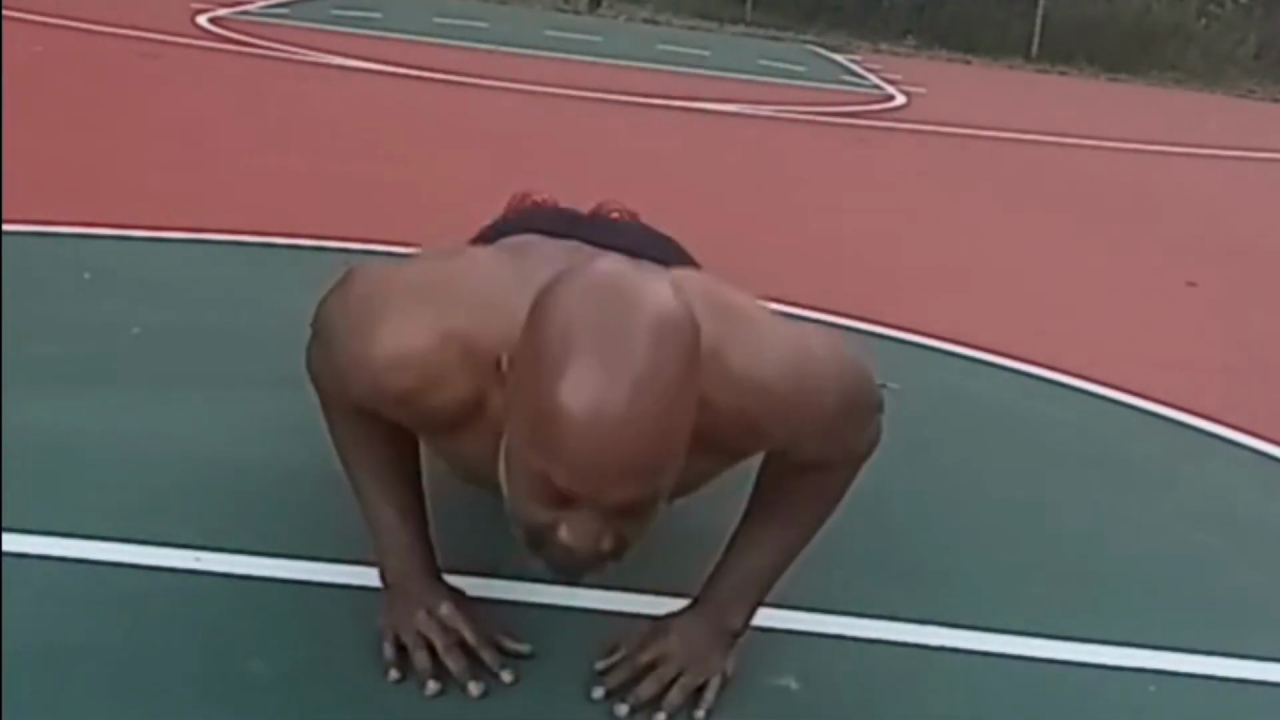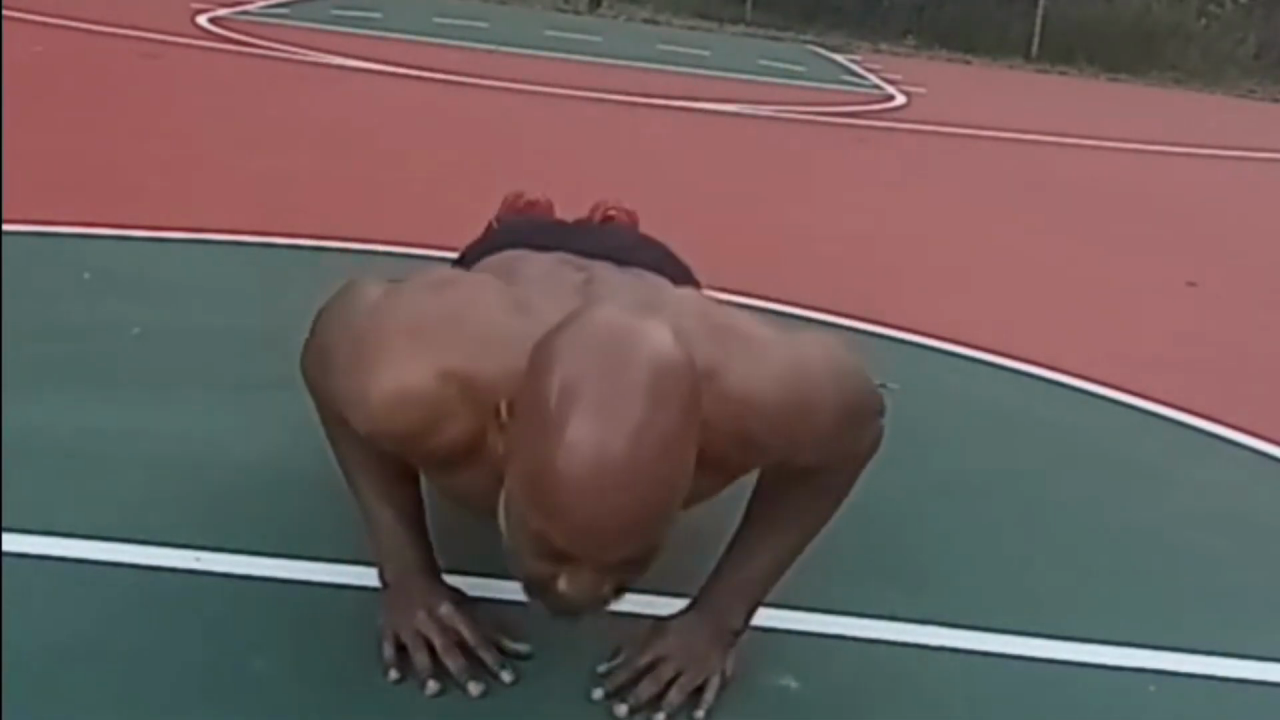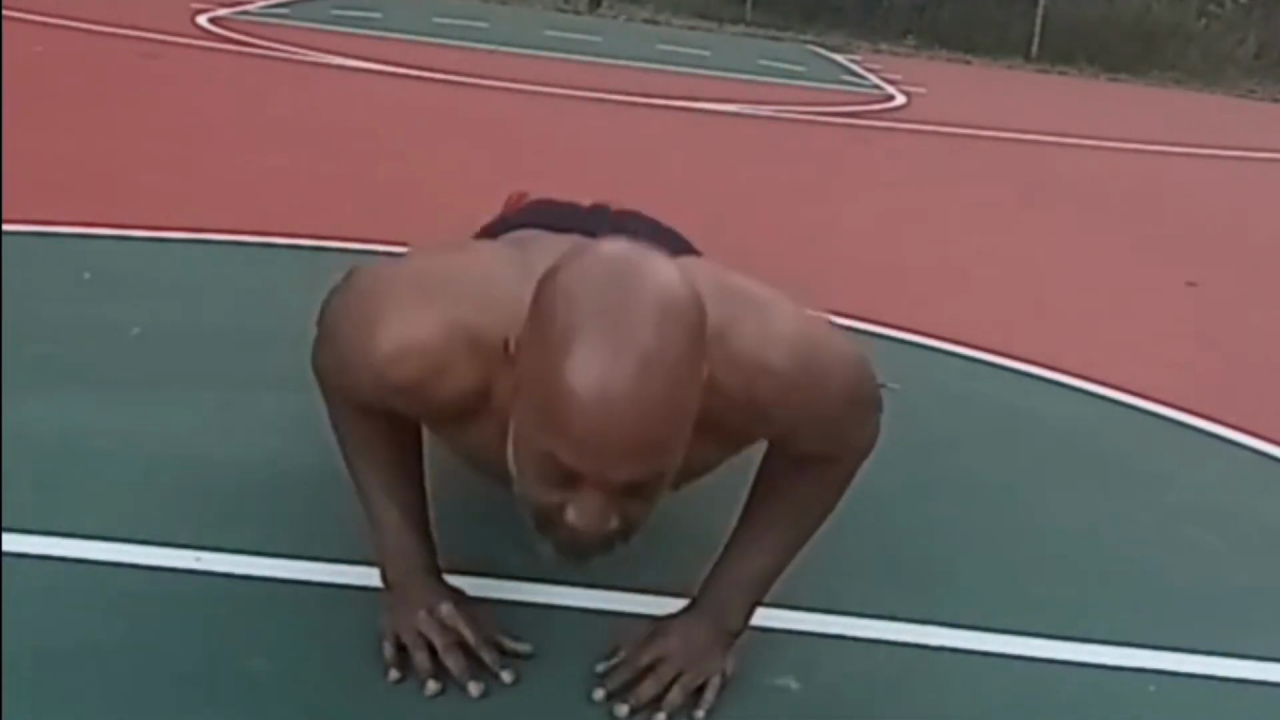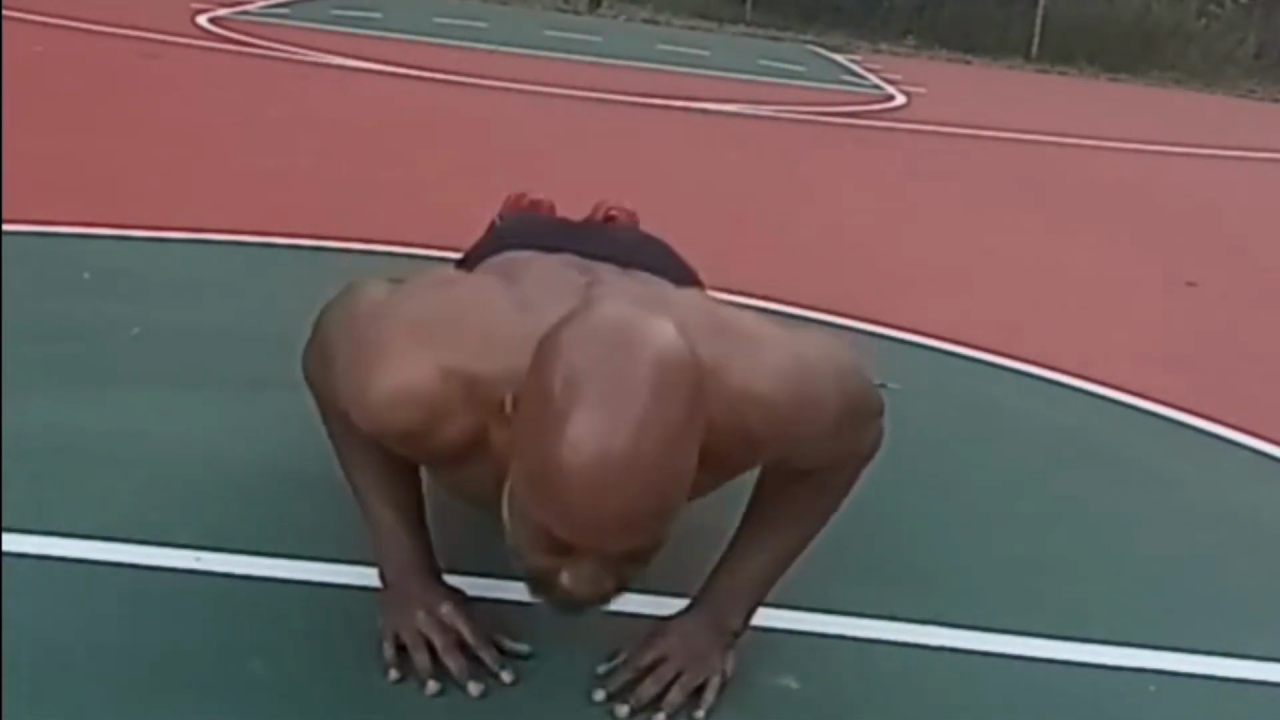
dt=0.5s
person 1, frame 1
left shoulder: (756, 373)
right shoulder: (413, 349)
left elbow: (851, 430)
right elbow: (336, 371)
left wrist: (719, 618)
right wrist: (406, 579)
left ankle: (616, 233)
right ankle: (522, 231)
person 1, frame 2
left shoulder: (755, 398)
right shoulder: (411, 390)
left elbow: (857, 432)
right elbow: (329, 376)
left wrist: (719, 620)
right wrist: (405, 580)
left ankle: (615, 232)
right ankle: (518, 226)
person 1, frame 3
left shoulder: (766, 359)
right shoulder: (415, 342)
left elbow: (844, 437)
right elbow: (342, 378)
left wrist: (718, 619)
right wrist: (408, 579)
left ankle: (624, 235)
right ankle: (519, 233)
person 1, frame 4
left shoulder: (759, 397)
right shoulder: (409, 386)
left elbow: (857, 432)
right elbow: (330, 370)
left wrist: (719, 619)
right wrist: (406, 580)
left ankle: (617, 231)
right ankle: (520, 225)
